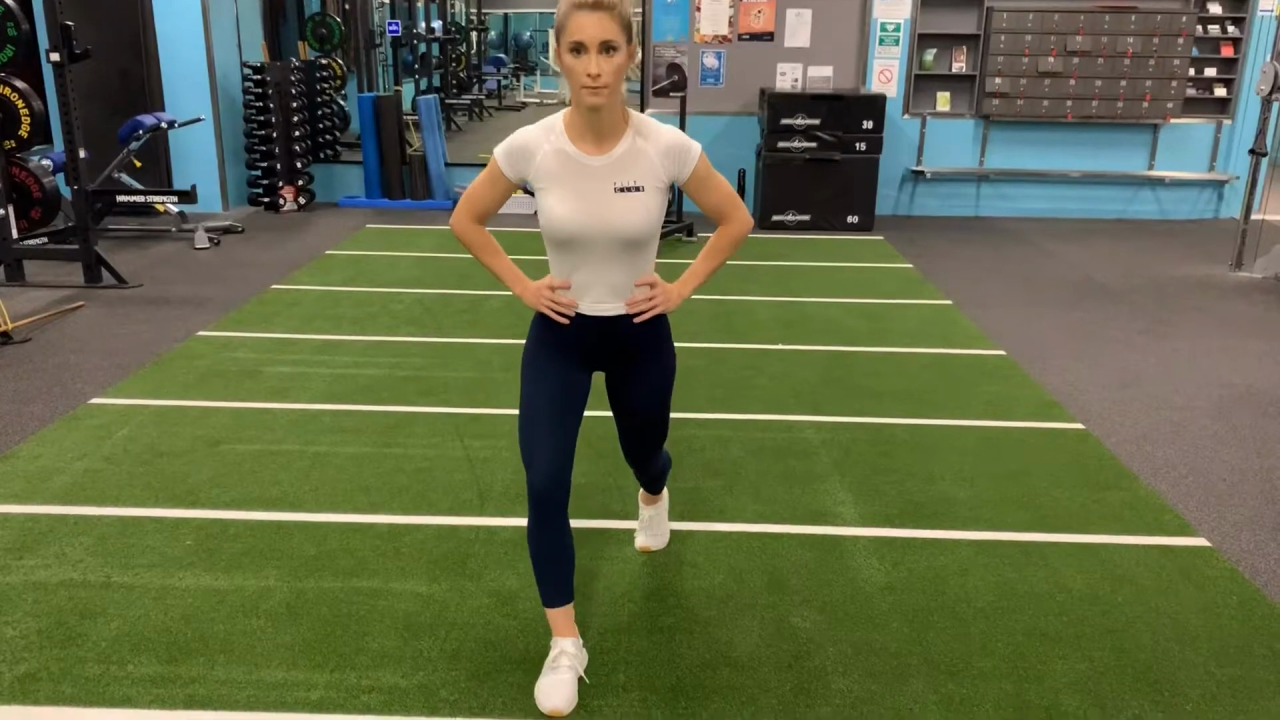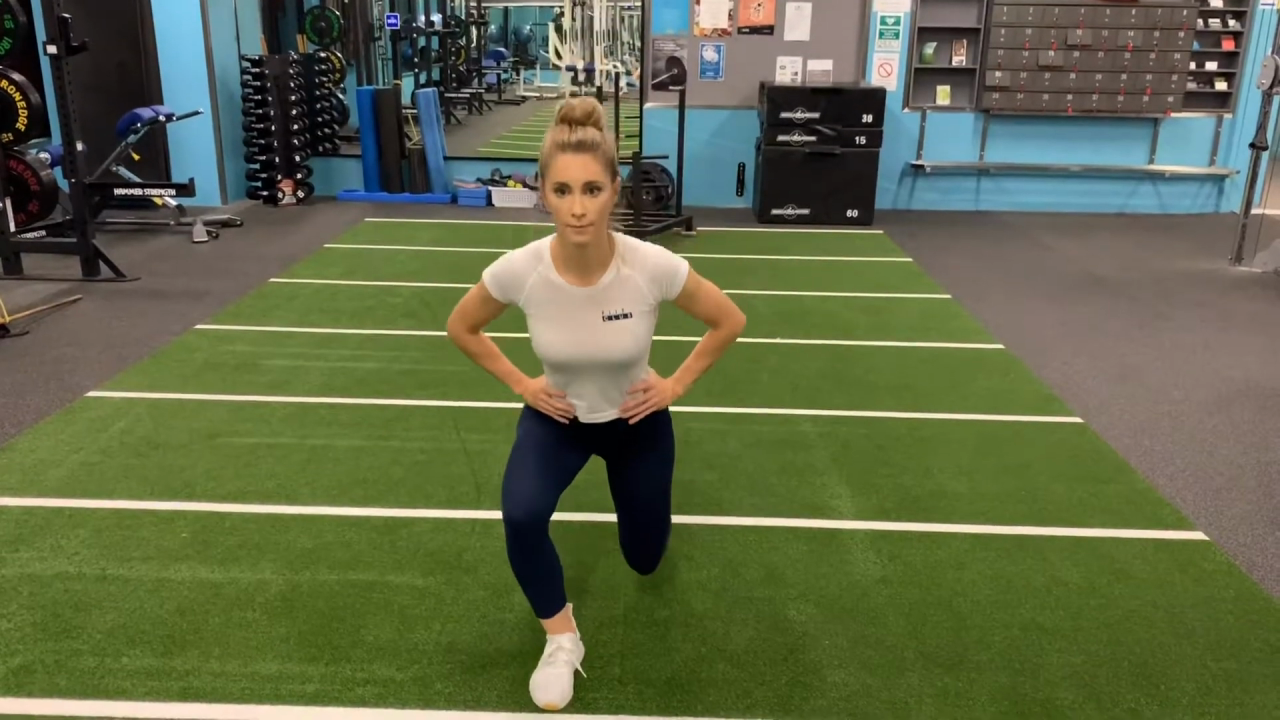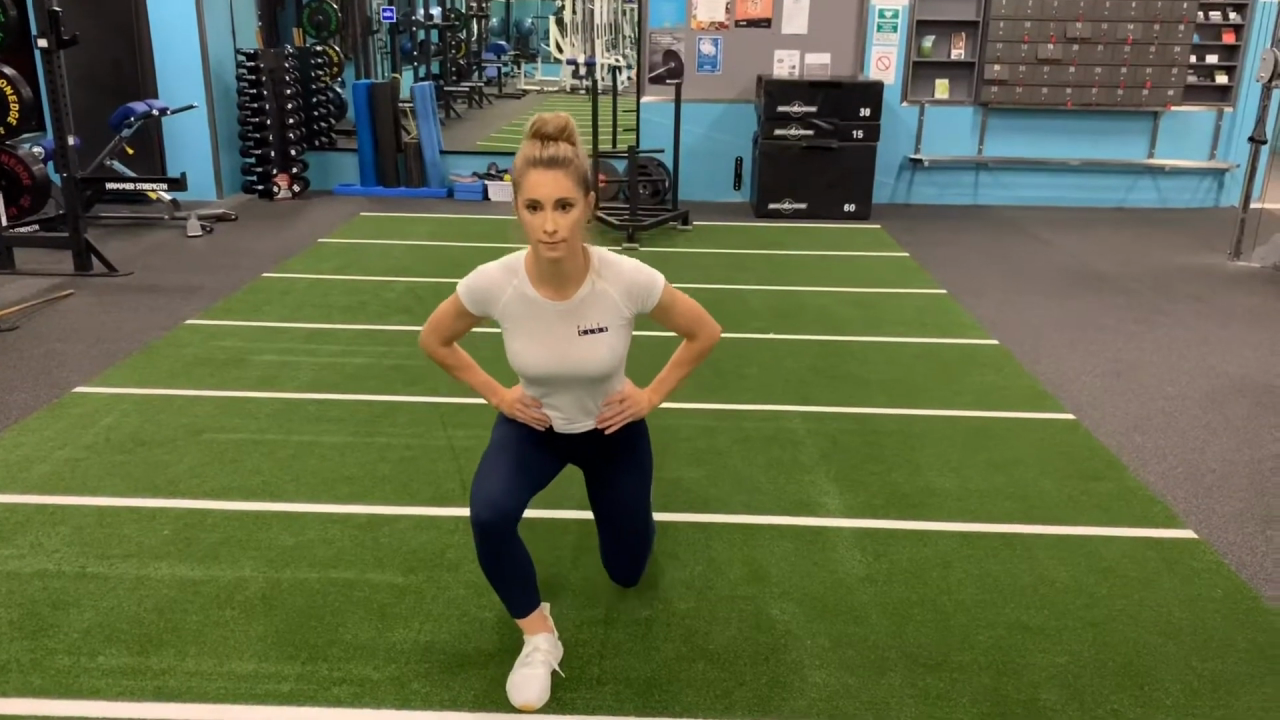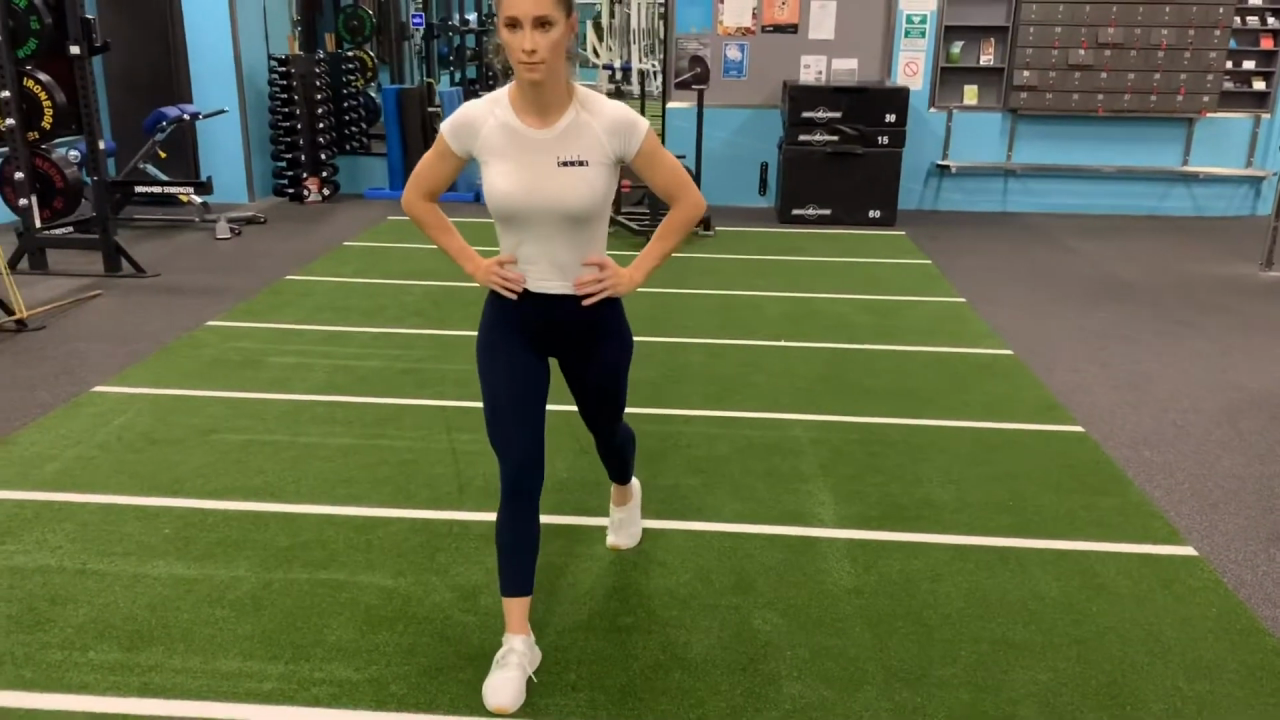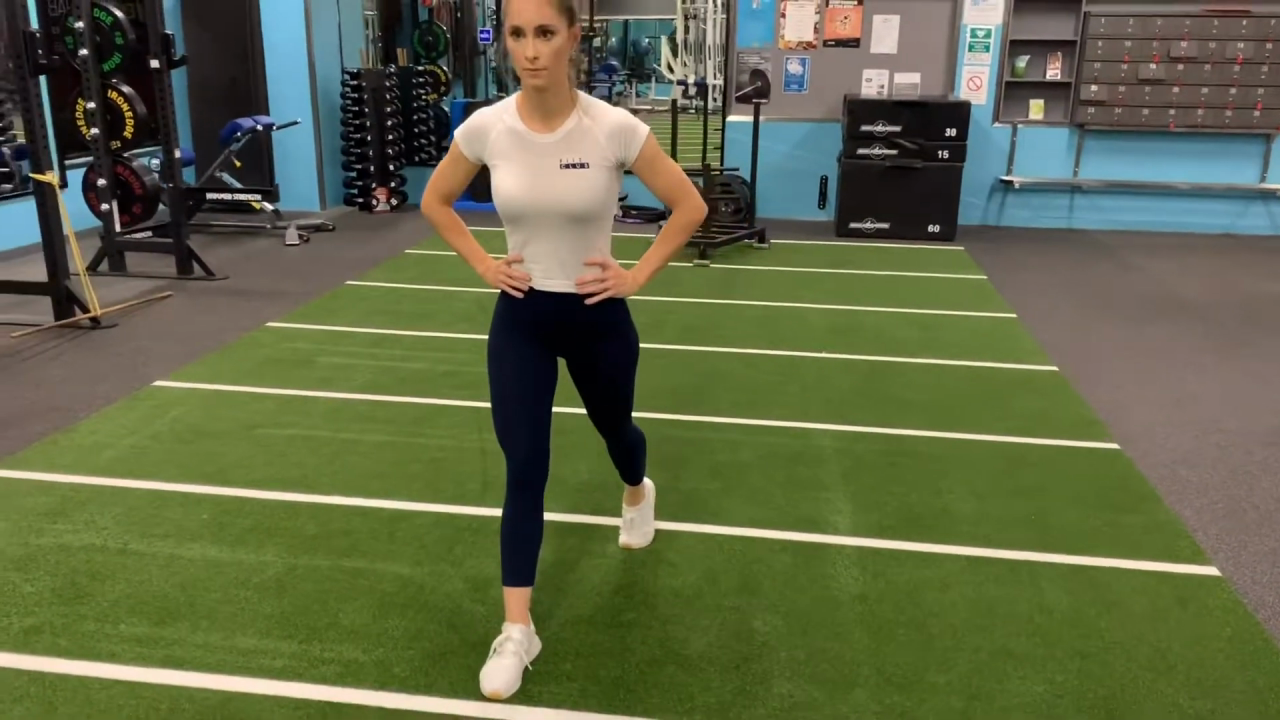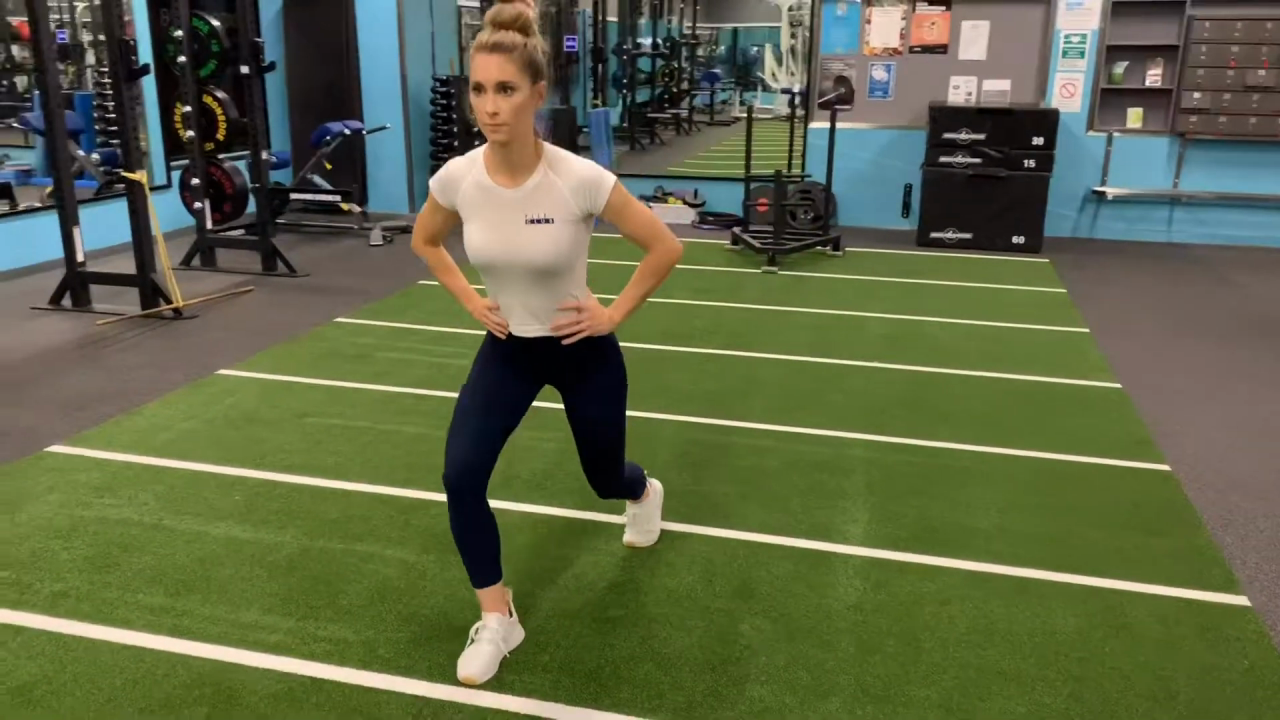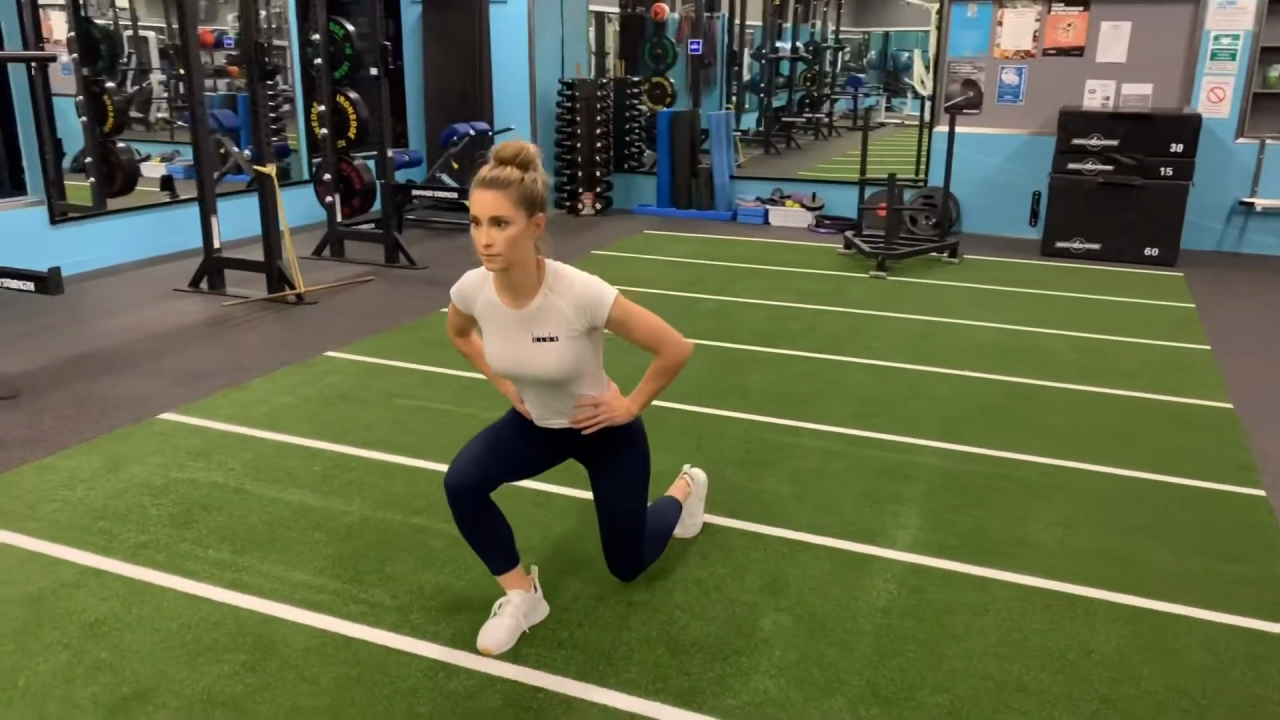
dt=0.7s
person 1, frame 1
left shoulder: (667, 146)
right shoulder: (529, 145)
left elbow: (736, 222)
right elbow: (466, 222)
left wrist: (682, 288)
right wrist: (522, 287)
left hip: (640, 335)
right hip: (560, 335)
left knee: (644, 454)
right knee: (546, 488)
left ankle: (654, 496)
right ankle: (564, 644)
person 1, frame 2
left shoulder: (653, 266)
right shoulder: (518, 269)
left elbow: (730, 321)
right elbow: (461, 327)
left wrist: (676, 384)
right wrist: (520, 383)
left hip: (636, 422)
right hip: (557, 418)
left knee: (644, 558)
right knee: (522, 516)
left ankle: (645, 504)
right ankle: (561, 640)
person 1, frame 3
left shoulder: (627, 278)
right shoulder: (492, 281)
left elbow: (705, 333)
right elbow: (435, 339)
left wrist: (652, 395)
right wrist: (496, 394)
left hip: (612, 430)
right hip: (532, 427)
left knee: (625, 571)
right knee: (490, 518)
left ankle: (631, 508)
right ankle: (539, 638)
person 1, frame 4
left shoulder: (613, 121)
right shoulder: (475, 120)
left elbow: (688, 203)
right elbow: (417, 197)
left wrist: (635, 273)
right wrist: (473, 264)
left hip: (591, 317)
right hip: (512, 320)
left knee: (605, 427)
right knee: (519, 476)
left ankle: (624, 491)
right ankle: (517, 642)
person 1, frame 5
left shoulder: (614, 127)
right shoulder: (485, 126)
left elbow: (690, 206)
right elbow: (435, 202)
left wrist: (638, 274)
right wrist: (483, 265)
left hip: (597, 316)
right hip: (520, 319)
left knee: (614, 427)
right knee: (524, 470)
left ankle: (638, 493)
right ankle: (516, 630)
person 1, frame 6
left shoulder: (579, 178)
right shoulder: (456, 177)
left elbow: (664, 248)
right elbow: (424, 241)
left wrist: (613, 314)
right wrist: (468, 299)
left hip: (582, 351)
right hip: (507, 352)
left knee: (602, 477)
right knee: (461, 475)
left ankle: (644, 492)
right ankle: (496, 620)
person 1, frame 7
left shoulder: (581, 293)
right shoulder: (471, 289)
left elbow: (676, 349)
right elbow: (458, 332)
left wrist: (630, 406)
right wrist: (501, 382)
left hip: (603, 431)
right hip: (534, 425)
left knee: (627, 564)
right knee: (462, 483)
left ankle: (685, 488)
right ankle: (521, 594)
